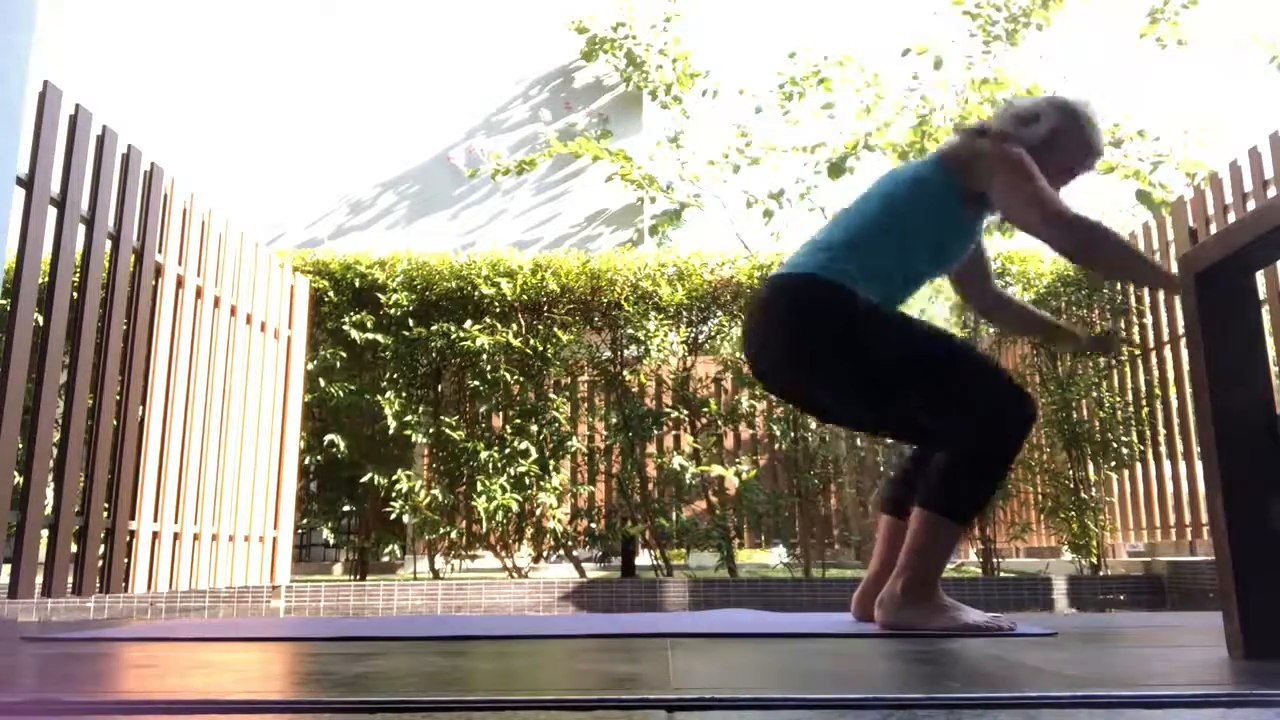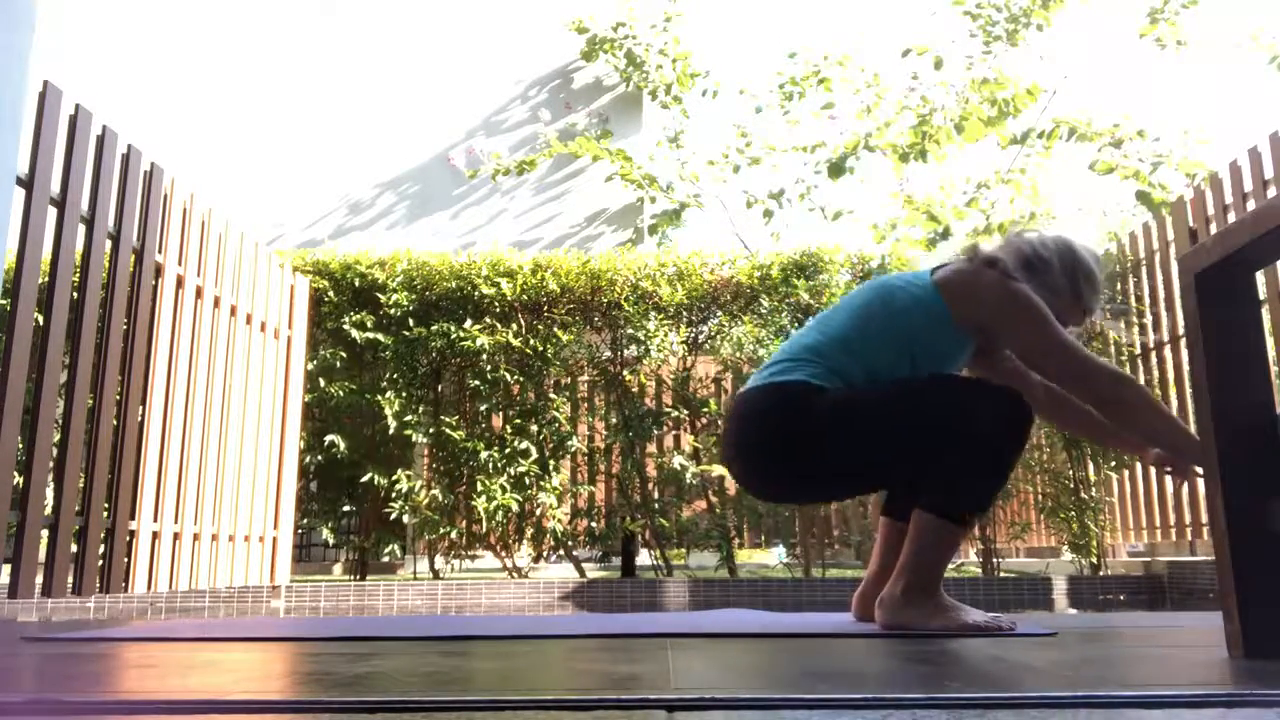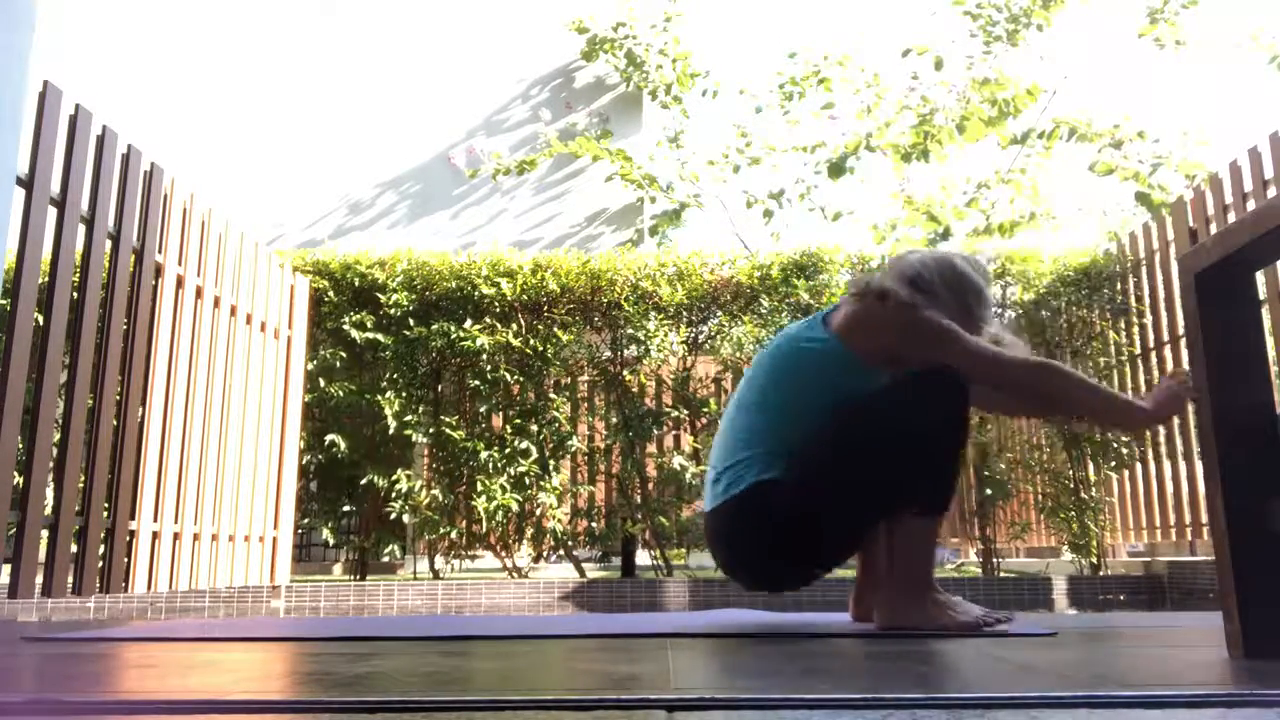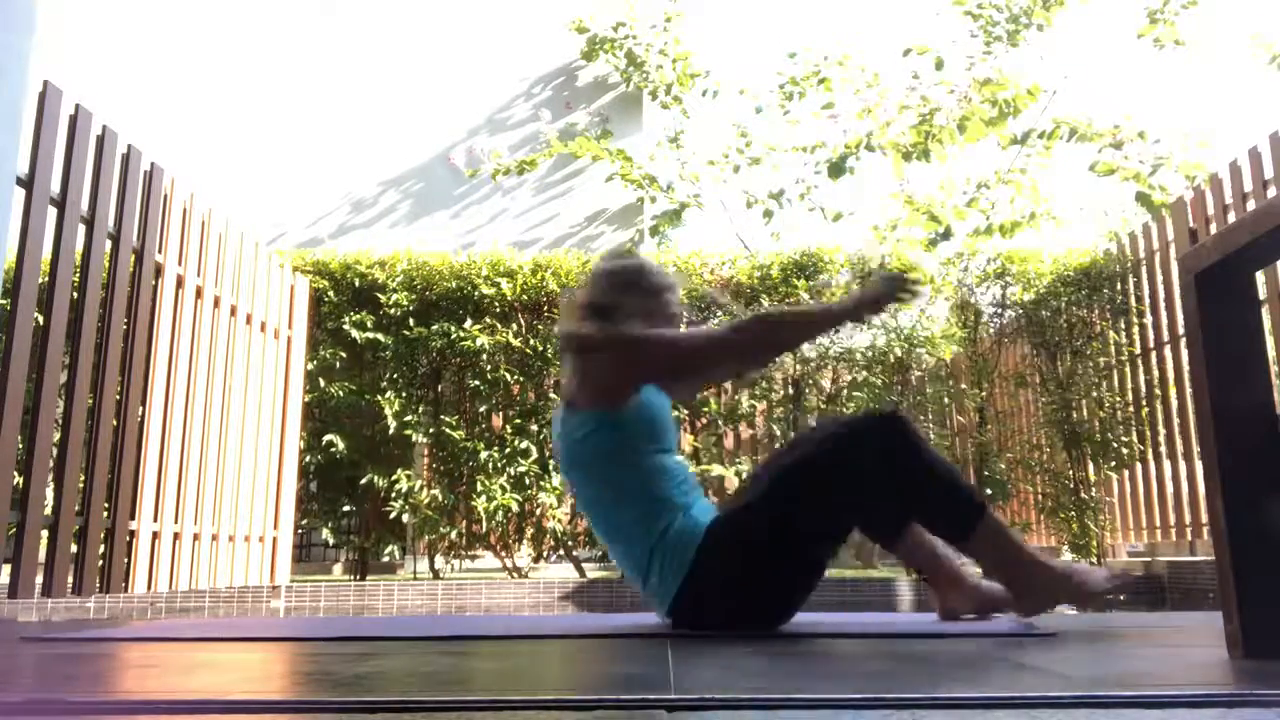
dt=0.4s
person 1, frame 1
left shoulder: (962, 197)
right shoulder: (993, 158)
left elbow: (987, 302)
right elbow: (1074, 235)
left wrist: (1076, 338)
right wrist: (1171, 281)
left hip: (787, 328)
right hip: (810, 317)
left knee: (956, 422)
right knee: (1001, 410)
left ankle: (882, 587)
right ankle: (912, 596)
person 1, frame 2
left shoulder: (963, 314)
right shoulder: (992, 290)
left elbow: (1043, 395)
right elbow: (1100, 385)
left wrist: (1145, 447)
right wrist: (1198, 449)
left hip: (769, 432)
right hip: (784, 430)
left knee: (943, 430)
right knee: (997, 416)
left ankle: (882, 586)
right ankle: (912, 596)
person 1, frame 3
left shoulder: (860, 337)
right shoulder: (890, 317)
left elbow: (990, 390)
right elbow: (1022, 380)
left wrist: (1110, 412)
right wrist: (1141, 413)
left hip: (750, 531)
right hip: (765, 537)
left knee: (906, 423)
right knee: (935, 401)
left ankle: (875, 593)
right ankle: (910, 594)
person 1, frame 4
left shoulder: (605, 380)
right shoulder: (604, 379)
left elbow: (723, 362)
right elbow: (744, 343)
right wrist: (850, 307)
left hip: (710, 578)
right hip: (715, 590)
left knee: (858, 473)
right knee: (880, 437)
left ankle: (956, 585)
right ankle: (1029, 575)
